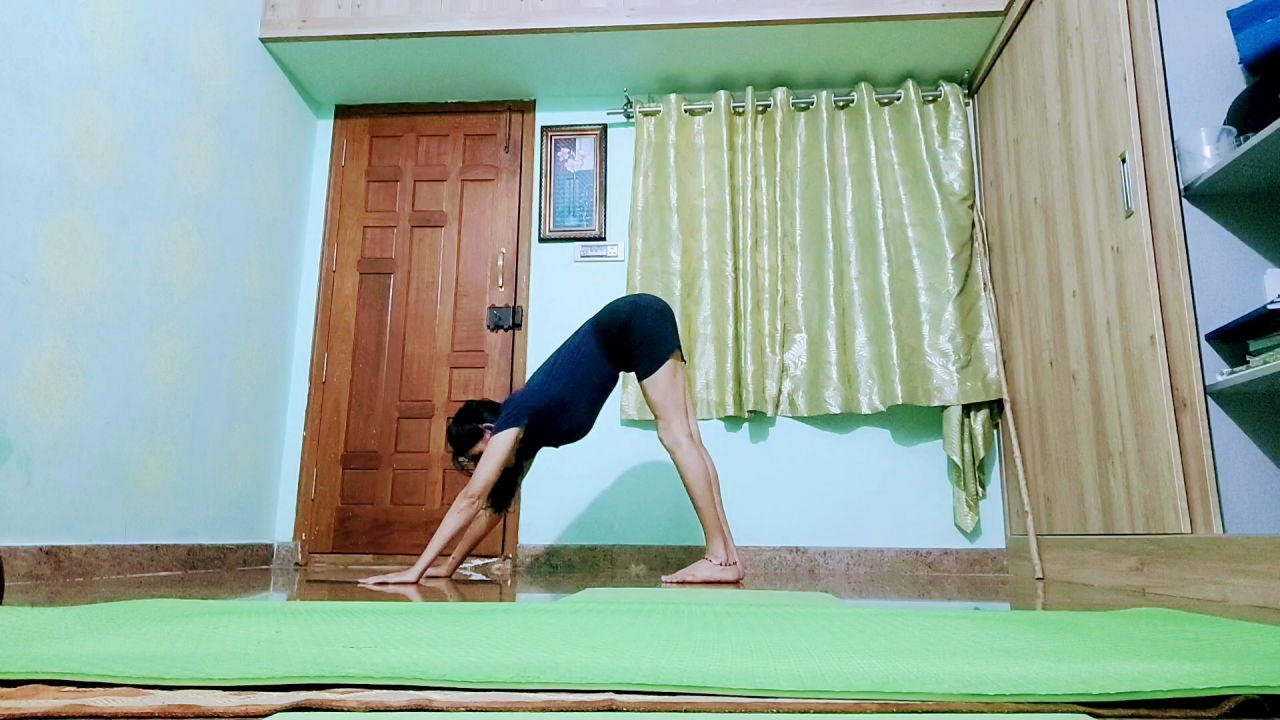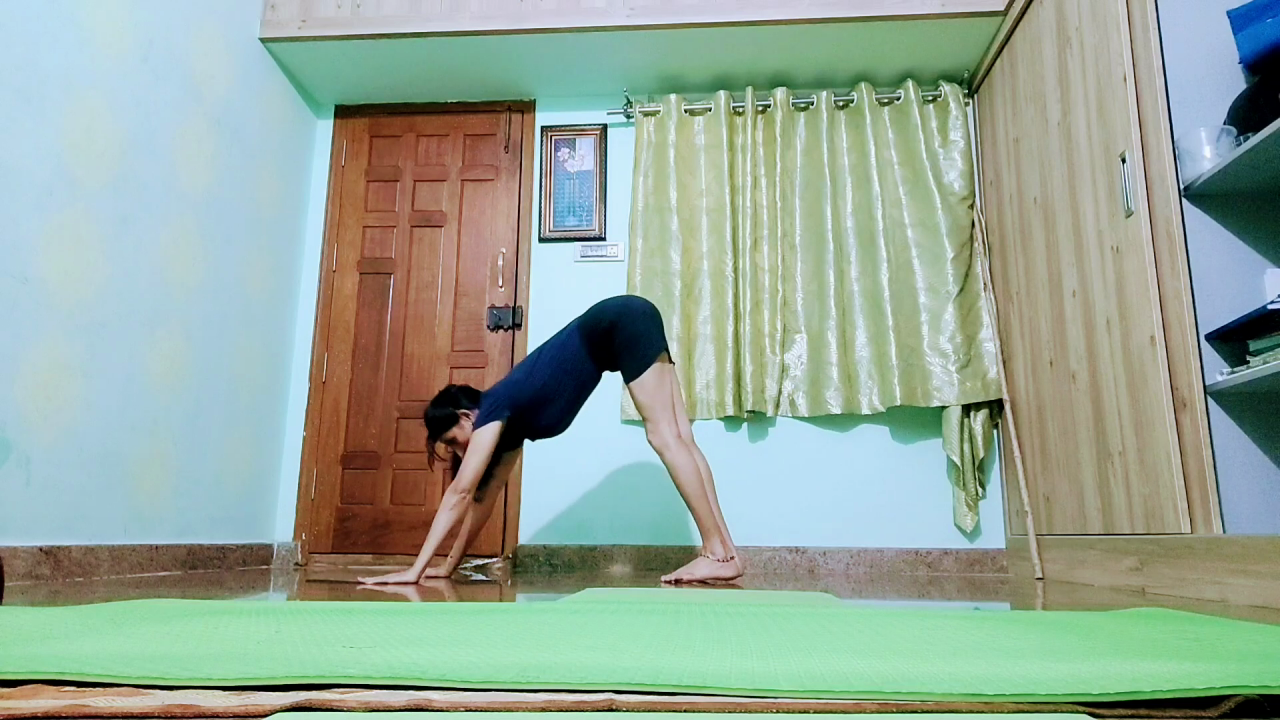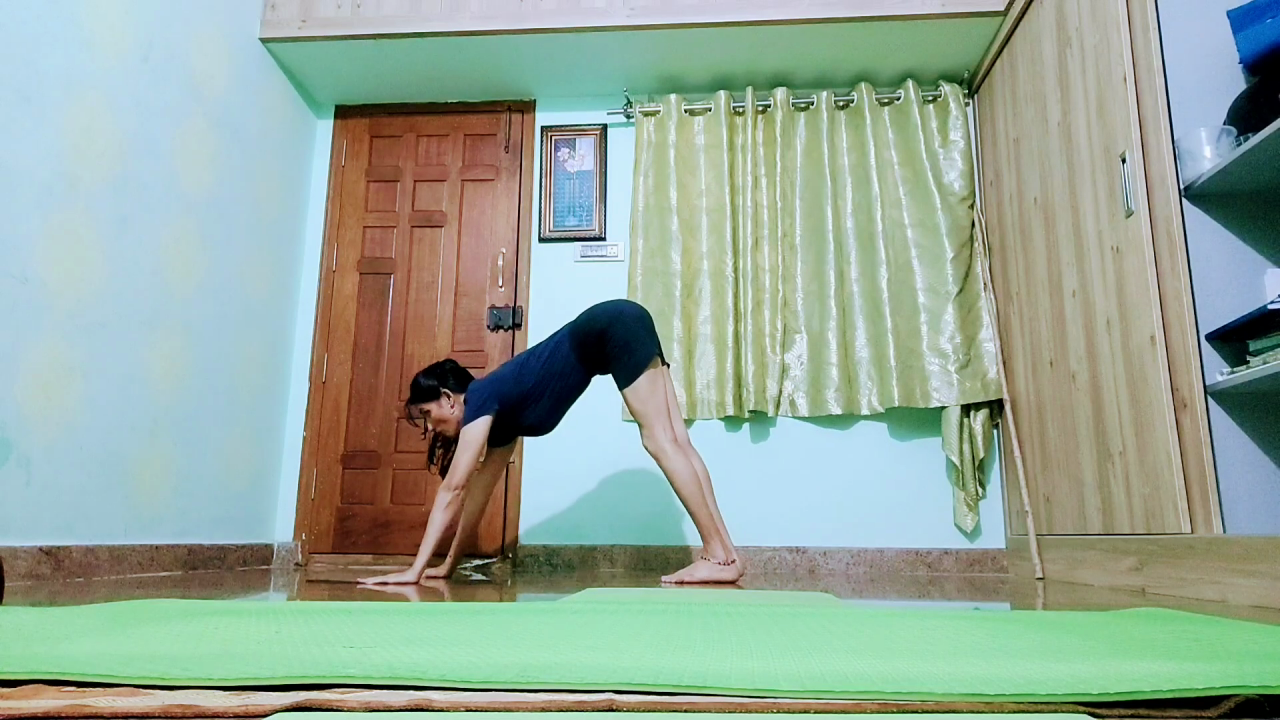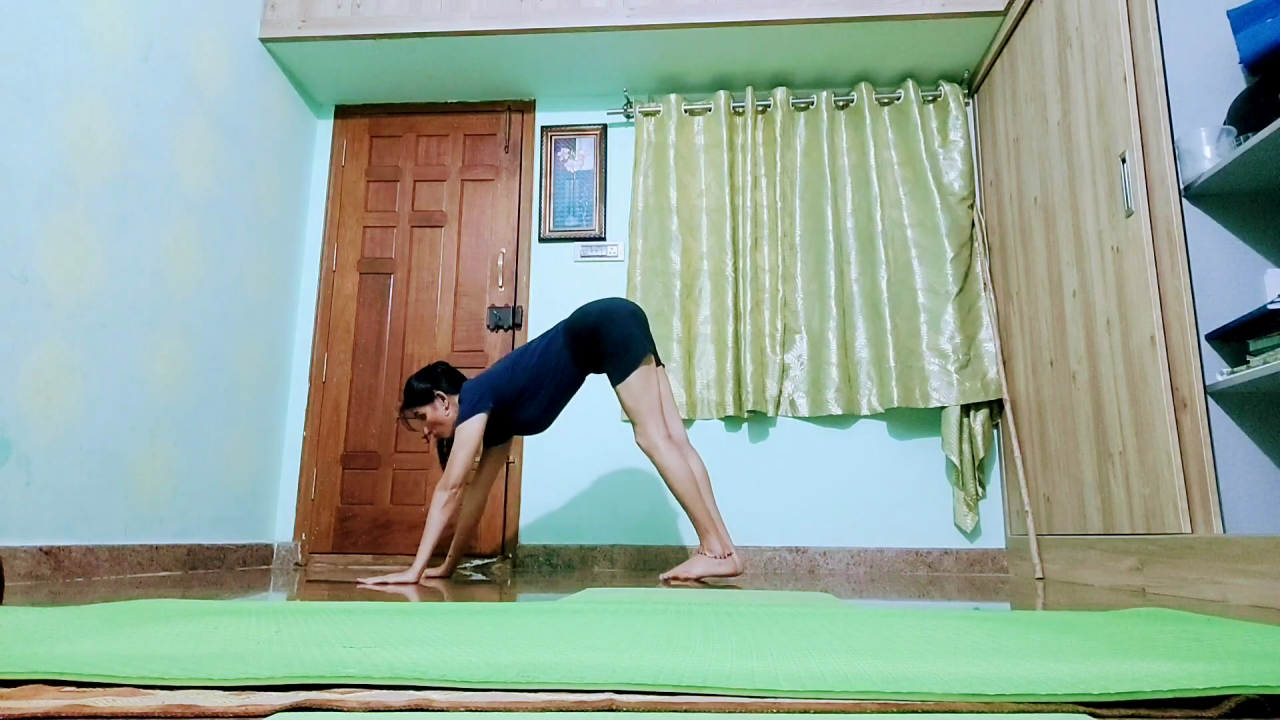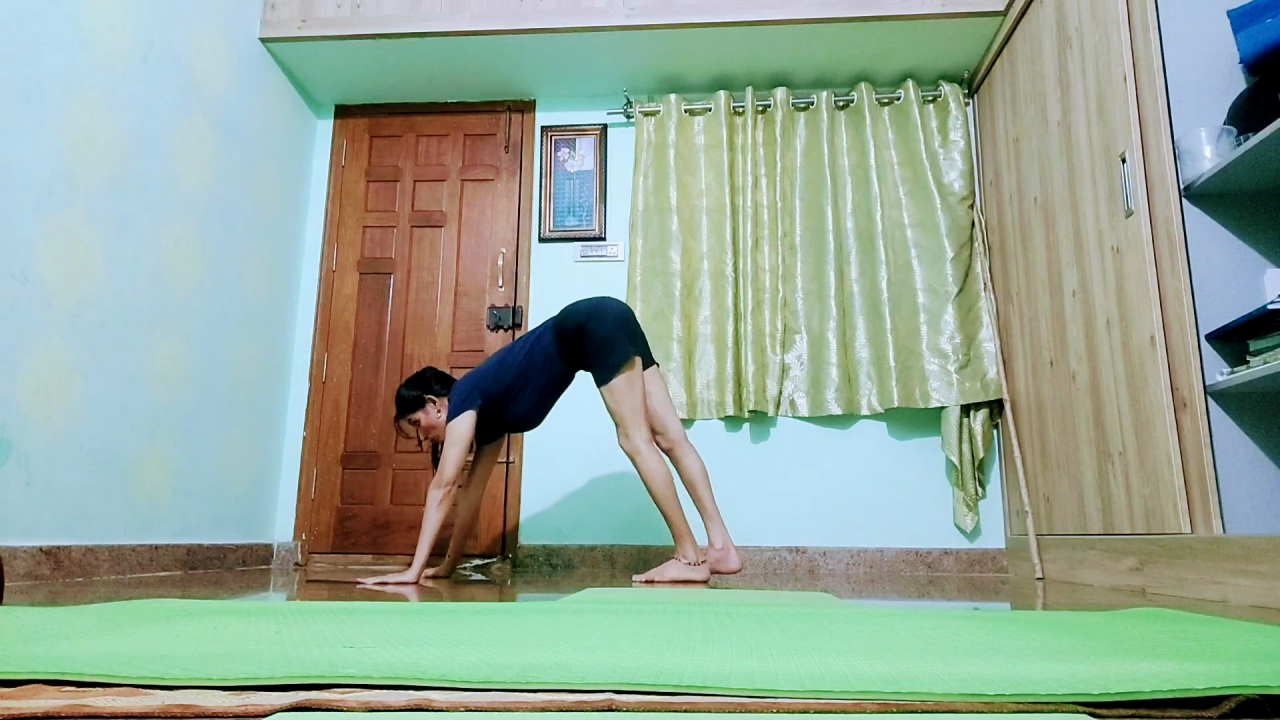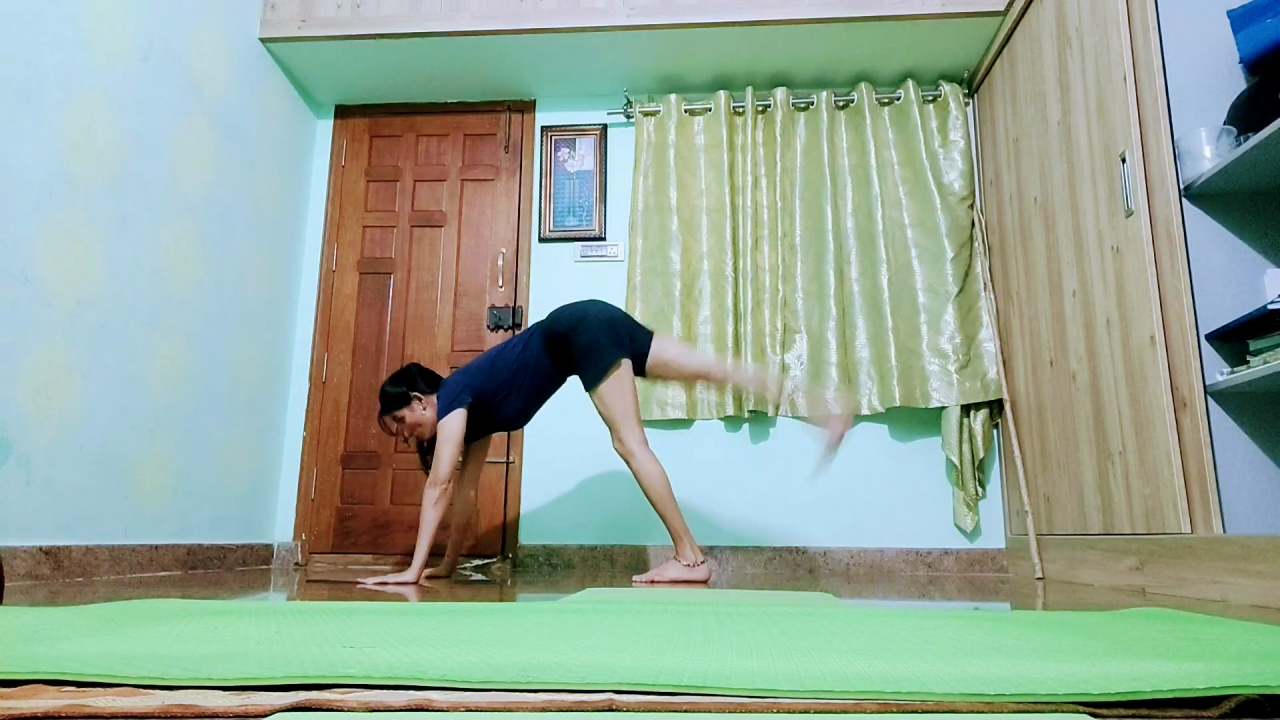
dt=0.3s
person 1, frame 1
left shoulder: (514, 419)
right shoulder: (525, 429)
left elbow: (472, 498)
right elbow: (493, 505)
left wrist: (416, 569)
right wrist: (449, 566)
left hip: (637, 322)
right hip: (631, 329)
left knee: (677, 437)
right knee: (687, 438)
left ankle: (720, 559)
right ankle: (727, 554)
person 1, frame 2
left shoulder: (493, 410)
right shoulder: (510, 423)
left elbow: (460, 493)
right elbow: (484, 496)
left wrist: (416, 570)
right wrist: (449, 565)
left hip: (622, 324)
right hip: (621, 329)
left knee: (665, 437)
right knee: (680, 437)
left ankle: (717, 554)
right ankle: (725, 552)
person 1, frame 3
left shoulder: (481, 401)
right shoulder: (500, 416)
left elbow: (454, 488)
right elbow: (479, 489)
left wrist: (416, 569)
right wrist: (448, 564)
left hip: (615, 328)
right hip: (611, 335)
left knee: (661, 441)
right knee: (676, 441)
left ankle: (719, 557)
right ankle: (725, 552)
person 1, frame 4
left shoulder: (474, 399)
right shoulder: (496, 415)
left elbow: (450, 487)
right elbow: (477, 488)
left wrist: (416, 569)
right wrist: (448, 564)
left hip: (608, 325)
right hip: (609, 331)
left knee: (654, 438)
right knee: (673, 438)
left ankle: (716, 550)
right ankle: (723, 549)
person 1, frame 5
left shoulder: (463, 399)
right shoulder: (487, 415)
left elbow: (444, 487)
right elbow: (471, 489)
left wrist: (415, 569)
right wrist: (448, 564)
left hip: (596, 324)
right hip: (600, 327)
left knee: (636, 440)
right knee: (669, 435)
left ankle: (689, 555)
right ankle: (721, 547)
person 1, frame 6
left shoulder: (451, 399)
right shoulder: (475, 415)
left elbow: (440, 486)
right elbow: (466, 485)
left wrist: (414, 570)
right wrist: (447, 564)
left hip: (581, 331)
right hip: (590, 328)
left knee: (630, 443)
right knee: (715, 369)
left ankle: (689, 557)
right ankle: (827, 414)
